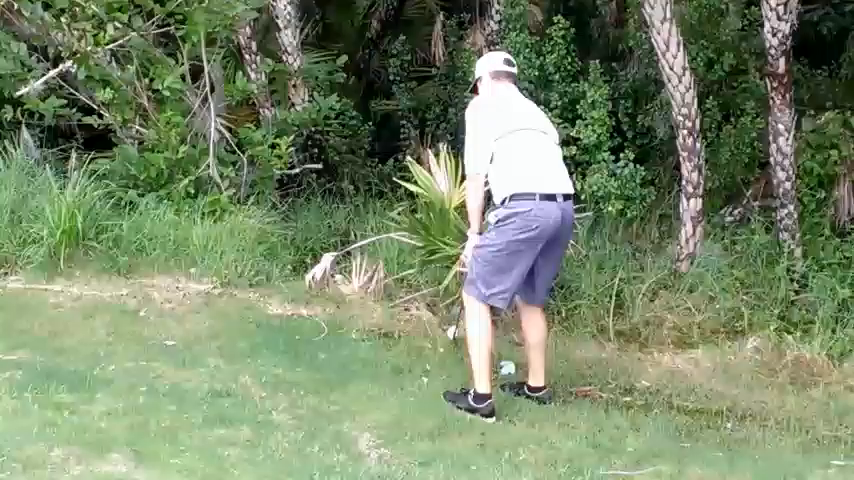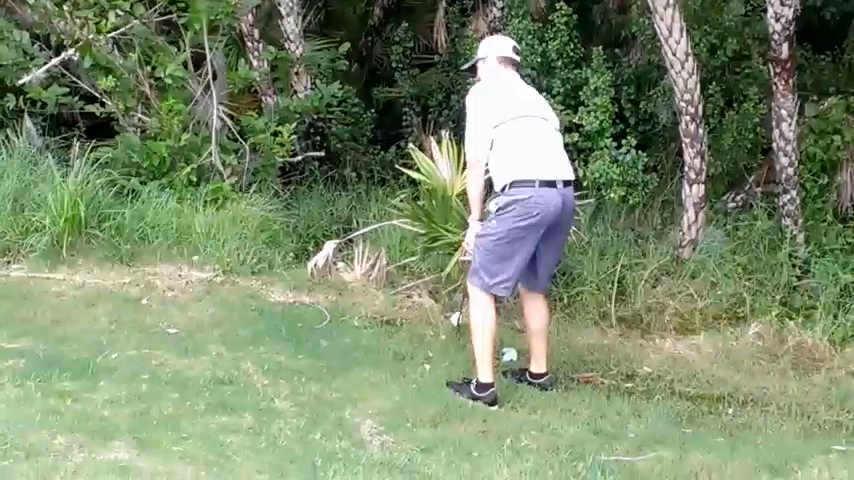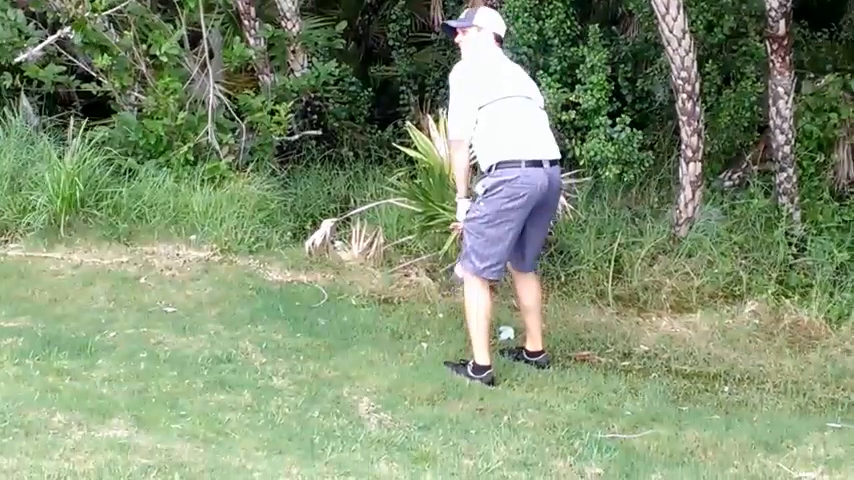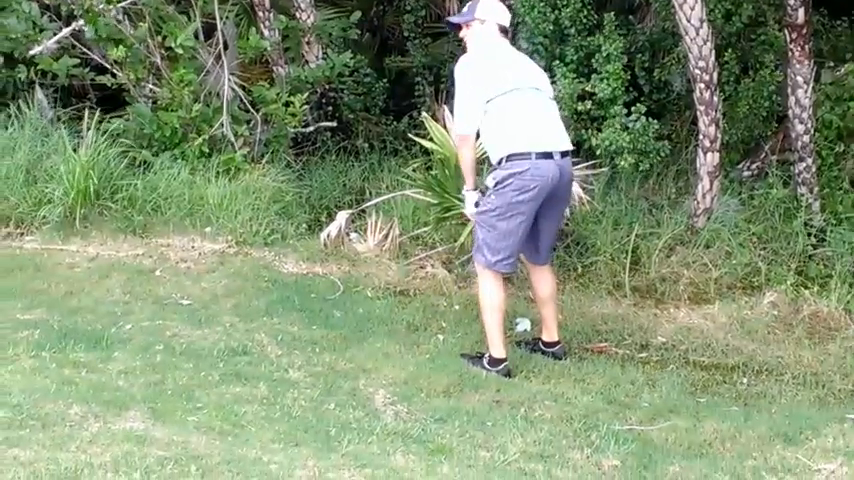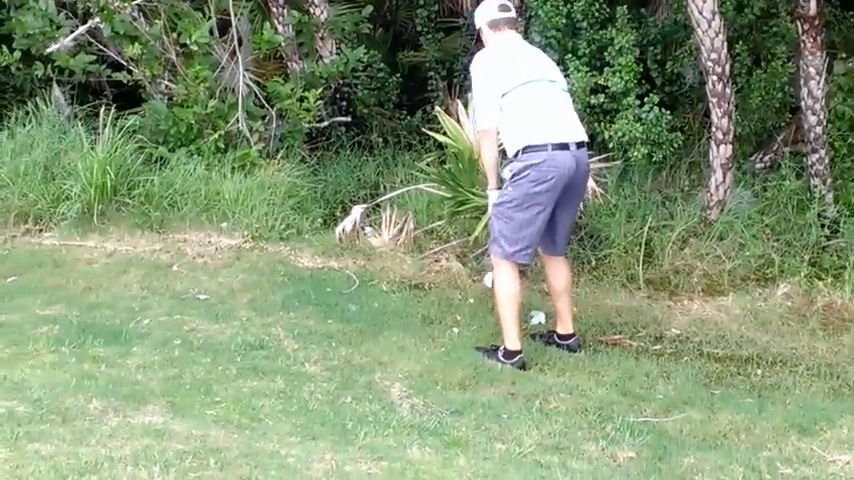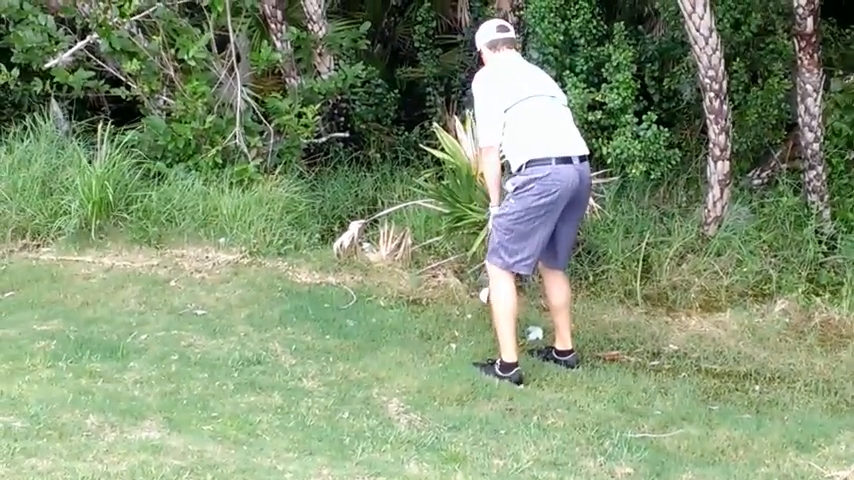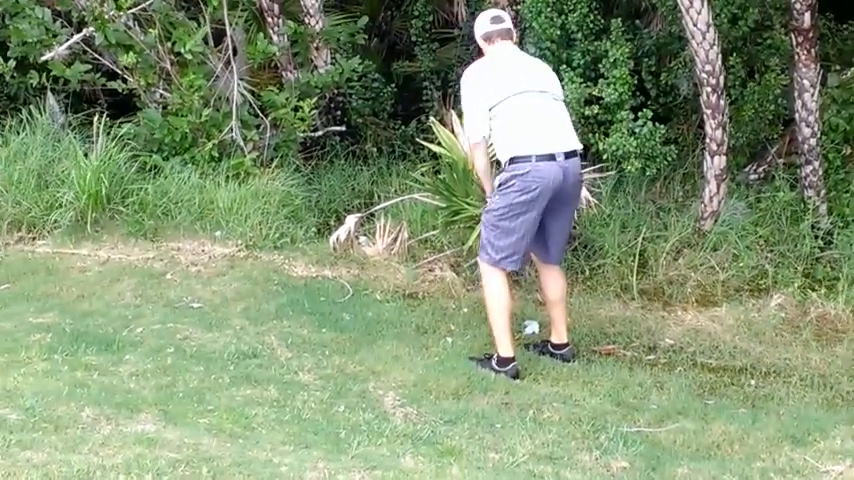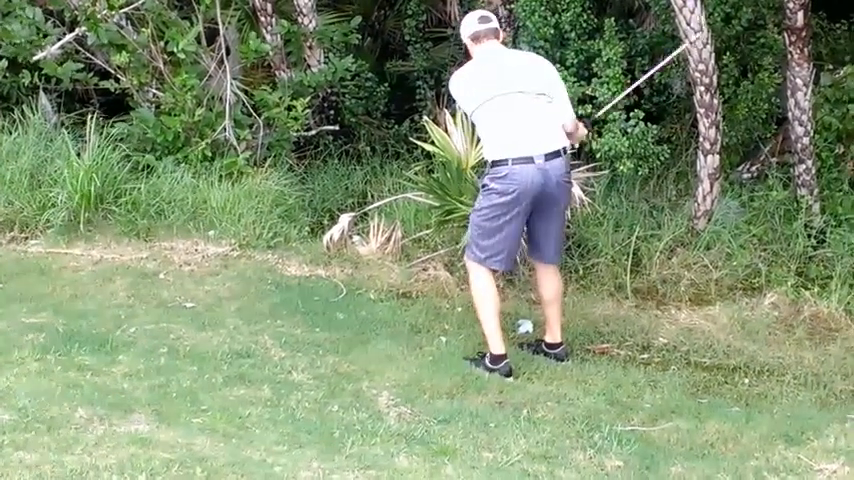
dt=0.3s
person 1, frame 1
left shoulder: (483, 105)
right shoulder: (534, 111)
left elbow: (476, 175)
left wrist: (473, 234)
left hip: (525, 207)
right hip: (563, 207)
left knee: (476, 296)
right knee: (530, 300)
left ankle: (481, 396)
right ankle: (537, 385)
person 1, frame 2
left shoulder: (483, 91)
right shoulder: (534, 96)
left elbow: (476, 162)
left wrist: (475, 221)
left hip: (525, 194)
right hip: (563, 193)
left knee: (480, 286)
right knee: (532, 287)
left ankle: (483, 385)
right ankle: (538, 372)
person 1, frame 3
left shoulder: (467, 69)
right shoulder: (517, 73)
left elbow: (459, 140)
left wrist: (462, 199)
left hip: (511, 174)
right hip: (550, 171)
left knee: (474, 271)
right knee: (523, 266)
left ankle: (480, 366)
right ankle: (535, 349)
person 1, frame 4
left shoulder: (472, 61)
right shoulder: (527, 63)
left elbow: (465, 134)
left wrist: (470, 189)
left hip: (522, 166)
right hip: (561, 163)
left knee: (488, 264)
right knee: (538, 257)
left ankle: (496, 359)
right ankle: (551, 340)
person 1, frame 5
left shoulder: (487, 58)
right shoulder: (540, 57)
left elbow: (487, 131)
left wrist: (493, 189)
left hip: (538, 158)
right hip: (576, 154)
left knee: (503, 255)
right knee: (553, 249)
left ankle: (511, 351)
right ankle: (565, 333)
person 1, frame 6
left shoulder: (488, 76)
right shoulder: (540, 75)
left elbow: (489, 147)
left wrist: (495, 205)
left hip: (542, 172)
right hip: (579, 169)
left knee: (499, 266)
right knee: (552, 264)
left ankle: (507, 364)
right ankle: (564, 349)
person 1, frame 7
left shoulder: (477, 71)
right shoulder: (541, 67)
left elbow: (477, 143)
left wrist: (491, 194)
left hip: (527, 169)
right hip: (569, 165)
left knee: (492, 263)
right knee: (548, 258)
left ankle: (504, 358)
right ankle: (560, 342)
person 1, frame 8
left shoulder: (461, 79)
right shoulder: (534, 61)
right elbow: (568, 124)
right wrist: (576, 131)
left hip: (510, 171)
right hip: (555, 165)
left knee: (478, 262)
right knee: (545, 259)
left ankle: (496, 356)
right ankle: (553, 342)
